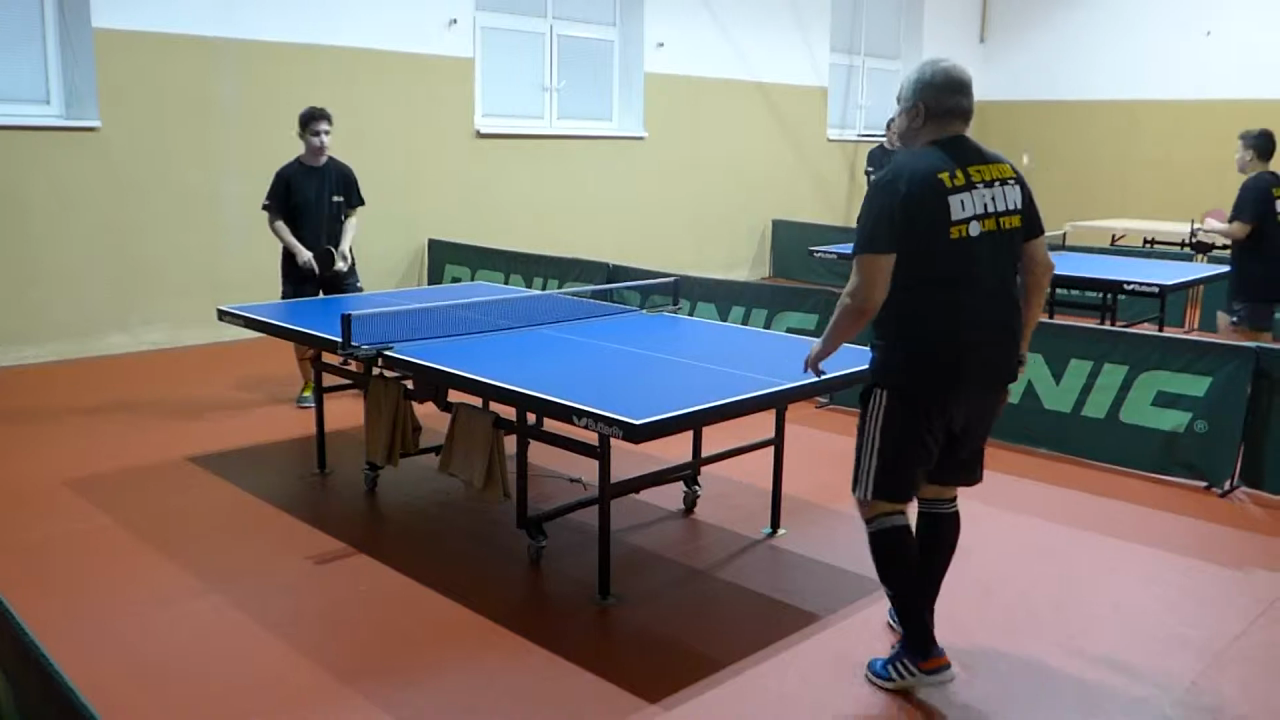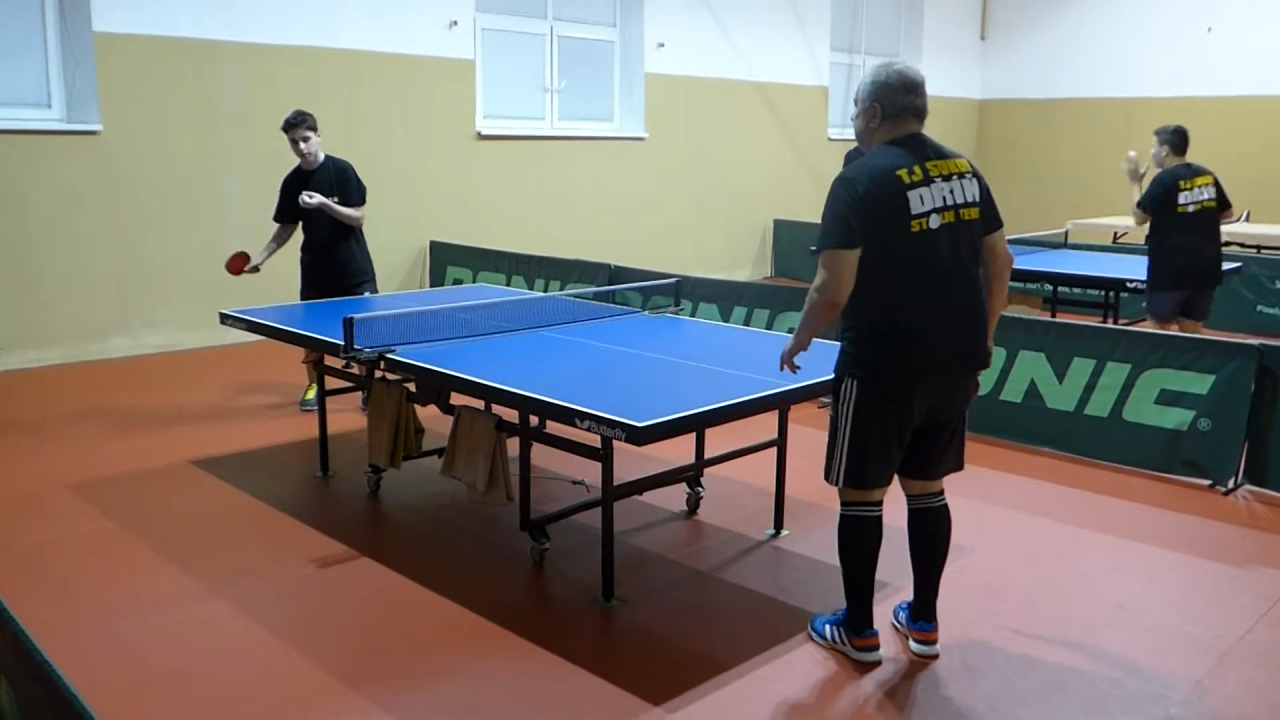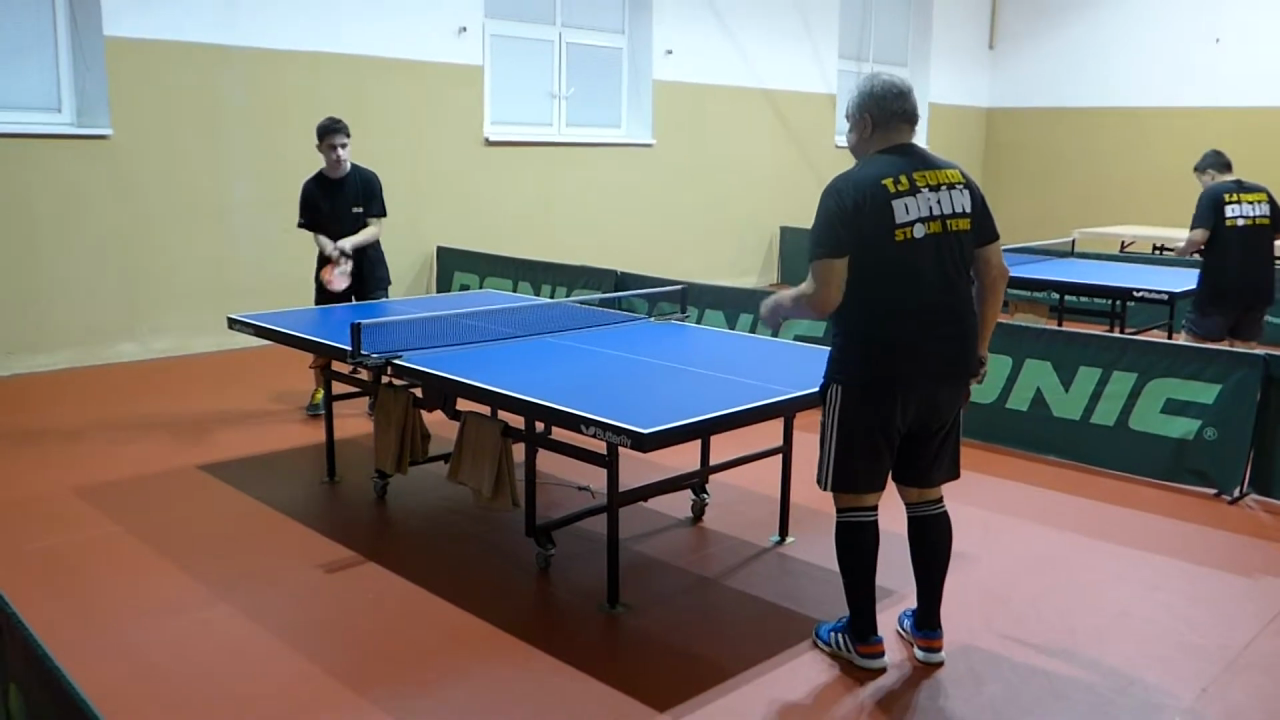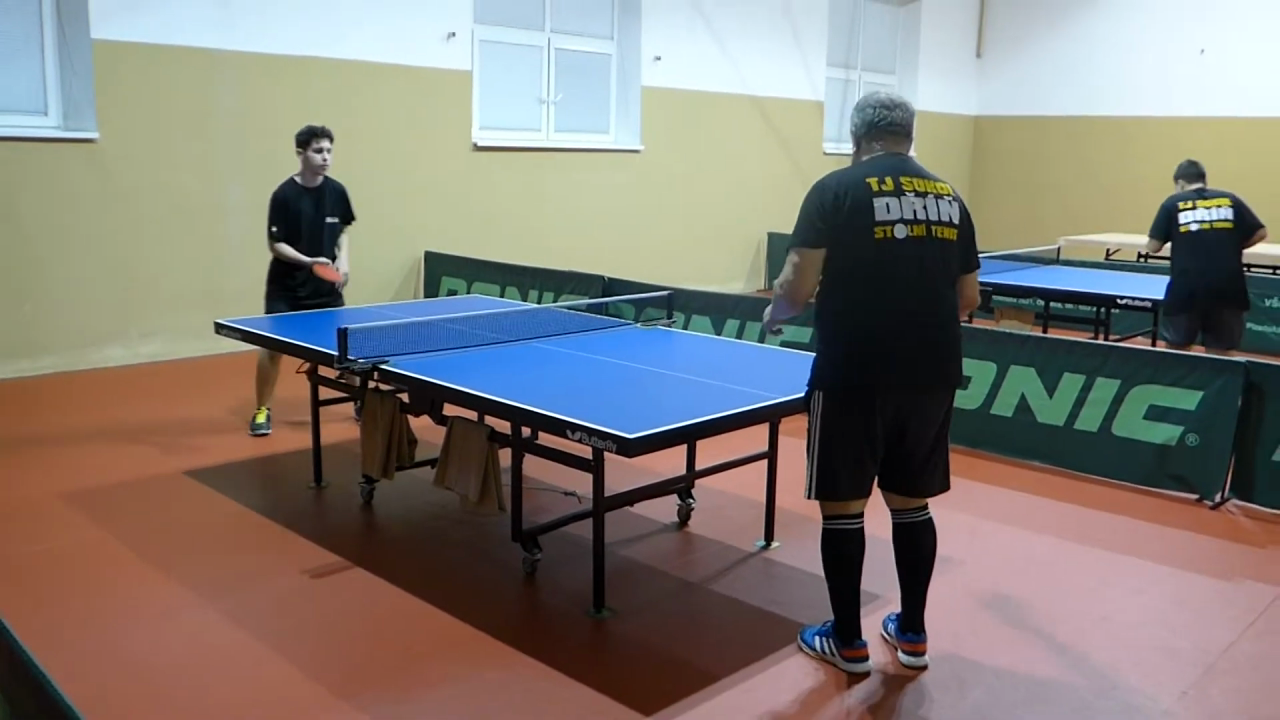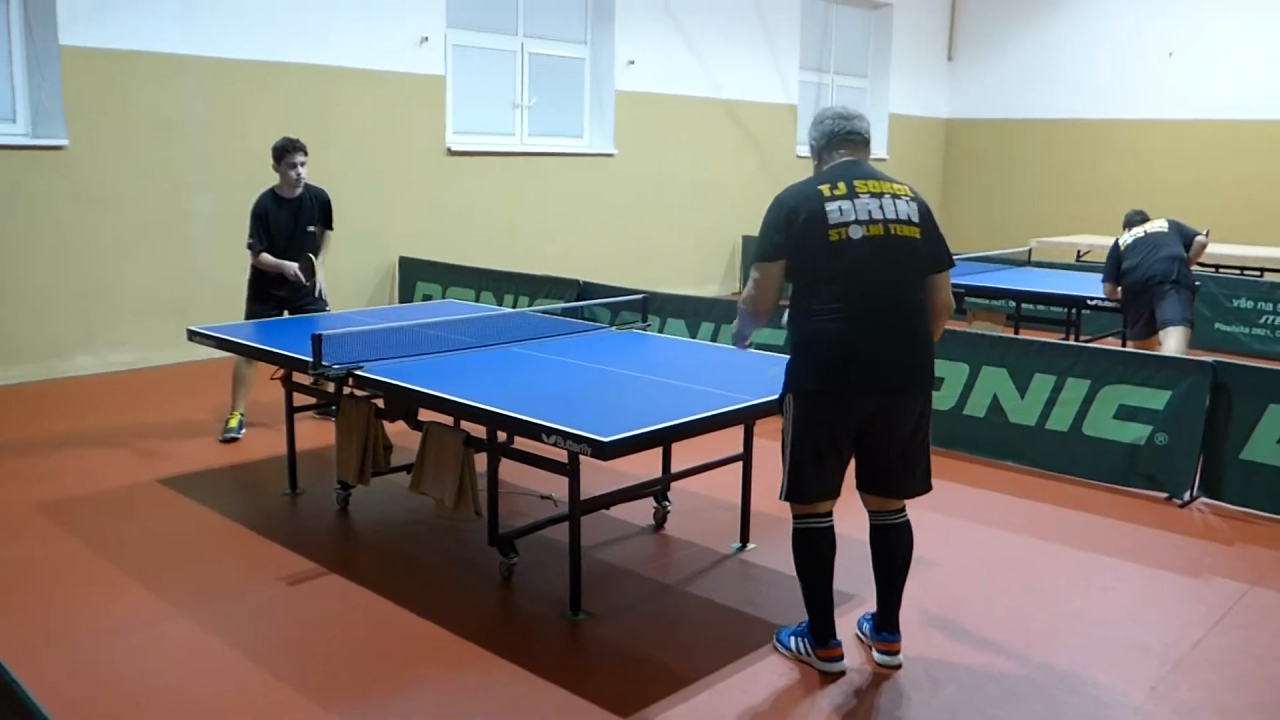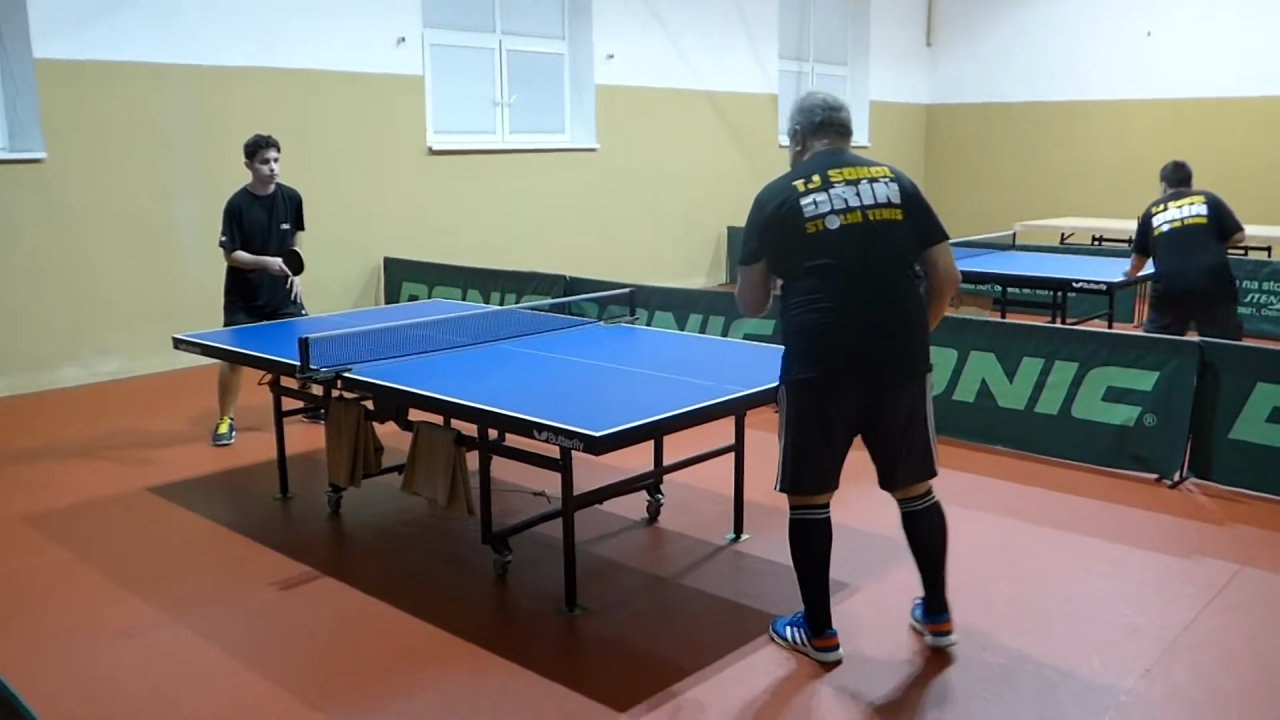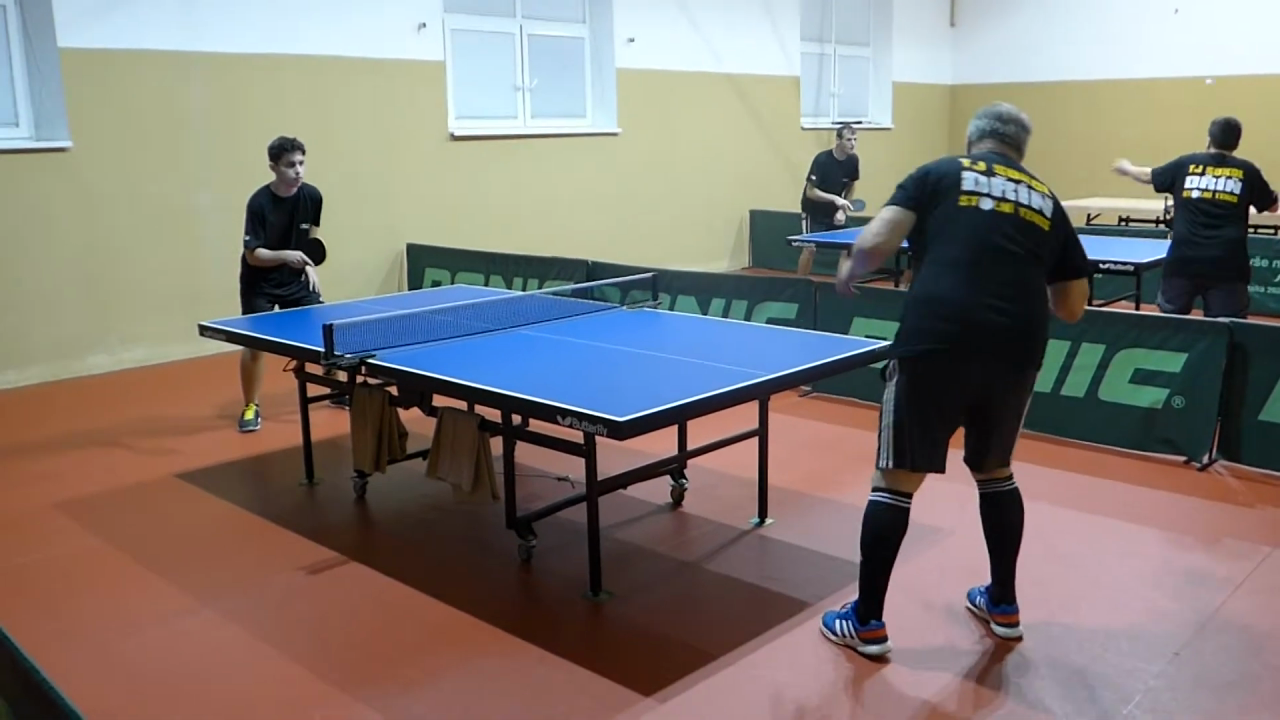
dt=0.7s
person 1, frame 1
left shoulder: (900, 180)
right shoulder: (1007, 175)
left elbow: (865, 295)
right elbow: (1039, 269)
left wrist: (824, 347)
right wrist: (1015, 344)
left hip: (915, 375)
right hip: (986, 371)
left knee: (882, 505)
right knee: (940, 494)
left ankle: (921, 652)
right ankle: (915, 611)
person 1, frame 2
left shoulder: (861, 180)
right shoulder: (964, 171)
left elbow: (833, 290)
right elbow: (1000, 263)
left wrist: (797, 342)
right wrist: (983, 339)
left hip: (883, 369)
right hip: (954, 364)
left knee: (861, 495)
right knee: (927, 488)
left ankle: (858, 630)
right ankle: (923, 620)
person 1, frame 3
left shoulder: (850, 189)
right shoulder: (959, 181)
left elbow: (824, 296)
right elbow: (994, 274)
left wrist: (778, 304)
right wrist: (977, 351)
left hip: (870, 374)
right hip: (943, 372)
left knee: (856, 500)
right knee: (926, 495)
left ankle: (862, 637)
right ankle: (928, 628)
person 1, frame 4
left shoulder: (836, 189)
right shoulder: (949, 199)
left elbow: (797, 286)
right elbow: (968, 298)
left wrist: (774, 313)
left hip: (853, 375)
right hip: (931, 374)
left knee: (842, 506)
right knee: (910, 501)
left ankle: (847, 641)
right ankle: (912, 632)
person 1, frame 5
left shoulder: (796, 201)
right shoulder: (912, 200)
left elbow: (760, 300)
right elbow: (942, 306)
left wrist: (742, 328)
left hip: (825, 375)
right hip: (905, 376)
left knee: (812, 505)
right knee: (888, 504)
left ankle: (822, 640)
right ankle: (887, 631)
person 1, frame 6
left shoulder: (777, 197)
right shoulder: (897, 183)
left elbow: (752, 302)
right elbow: (947, 280)
left wrist: (758, 301)
left hip: (818, 366)
right hip: (900, 363)
left knee: (808, 497)
right knee: (915, 488)
left ankle: (819, 630)
right ankle: (936, 611)
person 1, frame 7
left shoulder: (937, 175)
right shoulder: (1047, 201)
left elbow: (871, 245)
right elbow: (1073, 305)
left wrist: (848, 268)
left hip: (937, 340)
right hip: (1017, 349)
left knee: (895, 479)
right knee: (993, 472)
left ankle: (867, 620)
right ankle: (1003, 603)
person 2, frame 1
left shoulder: (343, 173)
right shoulder: (287, 175)
left elbow: (351, 216)
right elbow: (274, 220)
left wrist: (345, 247)
right wrist: (298, 250)
left hip: (337, 263)
right hip: (300, 264)
right ankle: (308, 384)
person 2, frame 2
left shoulder: (342, 170)
right shoulder: (291, 182)
left elbow: (358, 217)
right elbow: (287, 227)
left wrist: (323, 203)
right wrist: (261, 257)
left hip: (353, 267)
right hip: (316, 269)
left ankle: (369, 388)
right ankle: (313, 386)
person 2, frame 3
left shoulder: (367, 180)
right shoulder: (312, 188)
left elbow: (375, 229)
right elbow: (317, 234)
left wrist: (349, 242)
right wrist: (331, 250)
left hip: (369, 272)
left ankle: (377, 395)
right ankle: (320, 390)
person 2, frame 4
left shoulder: (337, 192)
right shoulder: (284, 195)
left elbow: (343, 230)
right elbow: (275, 245)
left wrist: (343, 259)
right wrist: (308, 262)
left hip: (325, 285)
right hip: (287, 286)
right knee: (273, 346)
right ankle: (263, 410)
person 2, frame 5
left shoulder: (319, 198)
right shoulder: (264, 205)
left elbow: (325, 233)
right elbow: (257, 255)
left wrist: (319, 268)
right wrist: (285, 266)
left hip: (305, 284)
right hip: (267, 287)
left ankle: (325, 402)
right ankle: (236, 414)
person 2, frame 6
left shoulder: (291, 198)
right shoulder: (237, 204)
right elbow: (231, 255)
left wrist: (294, 271)
right wrist: (265, 262)
left hip: (282, 290)
right hip: (244, 294)
left ankle: (311, 405)
right ankle: (226, 420)
person 2, frame 7
left shoulder: (312, 196)
right shoulder: (259, 202)
right elbow: (253, 255)
left wrist: (309, 264)
right wrist: (285, 255)
left hip: (297, 279)
right hip: (259, 283)
right knee: (254, 344)
right ankle: (251, 406)
person 3, frame 1
left shoulder: (1253, 186)
left elbow: (1239, 231)
left wrist: (1214, 226)
left hip: (1255, 276)
left knee: (1256, 337)
right knee: (1227, 324)
person 3, frame 2
left shoulder: (1165, 179)
right shoulder: (1206, 175)
left elbow: (1140, 218)
right elbow: (1226, 212)
left wrist: (1135, 182)
left hip: (1172, 267)
right hip: (1206, 266)
left knee: (1161, 328)
right knee: (1191, 328)
person 3, frame 3
left shoulder: (1212, 194)
right shoulder: (1262, 192)
left elbow: (1199, 235)
left wrist: (1186, 248)
left hip: (1220, 286)
right hip: (1258, 287)
left knee: (1190, 341)
right knee: (1245, 347)
person 3, frame 4
left shoulder: (1173, 203)
right shoulder: (1231, 200)
left elbow: (1153, 247)
right elbow: (1260, 233)
left hip: (1186, 289)
right hip: (1228, 289)
right knee: (1222, 357)
person 3, frame 5
left shoulder: (1120, 241)
right shoulder: (1169, 224)
left elbow: (1108, 289)
right elbow: (1201, 241)
left wrist: (1121, 295)
left hip: (1135, 282)
right hip: (1171, 277)
left knee: (1144, 348)
right knee: (1174, 344)
person 3, frame 6
left shoulder: (1152, 211)
right shoulder: (1209, 200)
left elbow: (1138, 258)
right elbow: (1238, 237)
left wrist: (1131, 272)
left hip: (1170, 288)
right hip: (1213, 284)
person 3, frame 7
left shoulder: (1187, 164)
right shoulder: (1247, 171)
left elbow: (1148, 176)
left wrist: (1127, 168)
left hip: (1184, 259)
right hip: (1226, 263)
